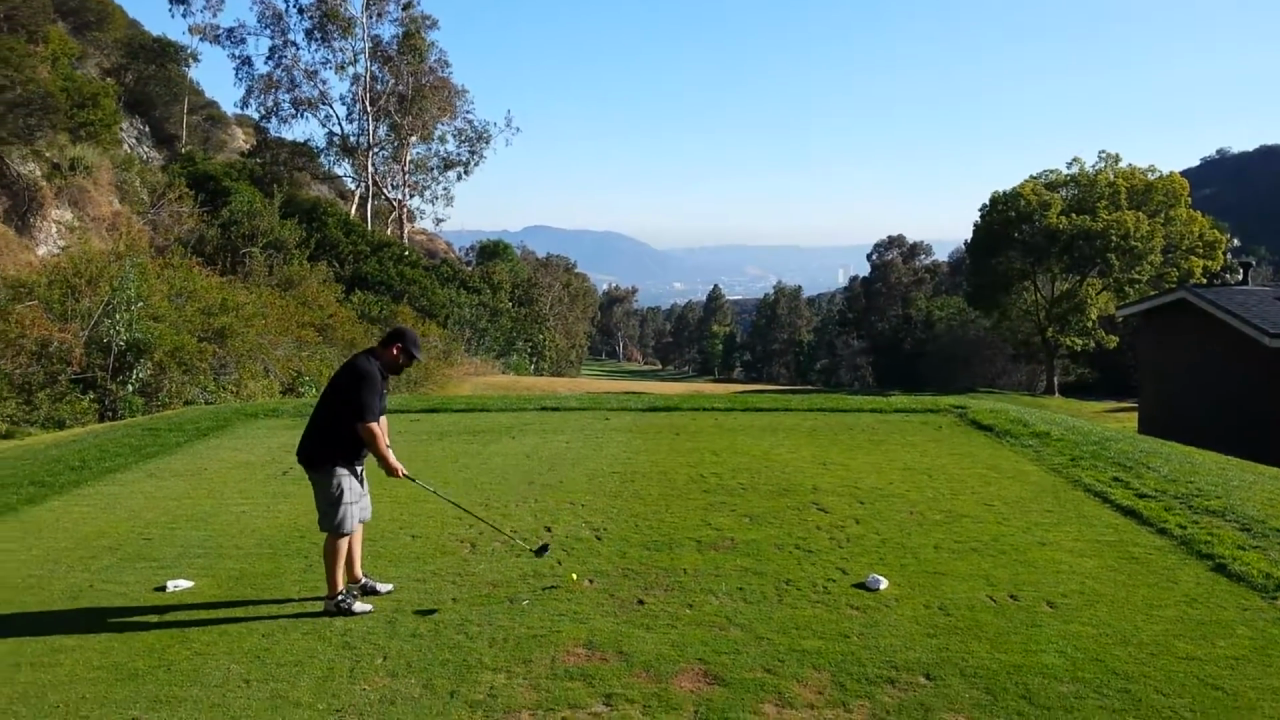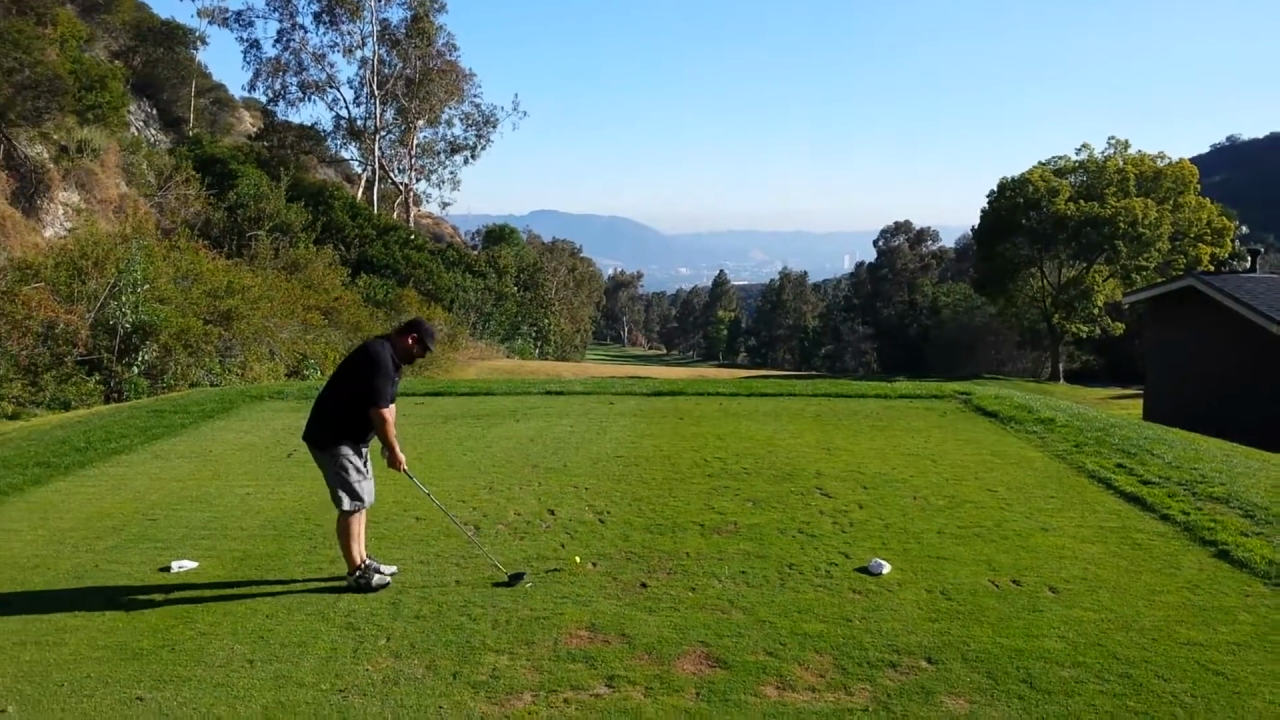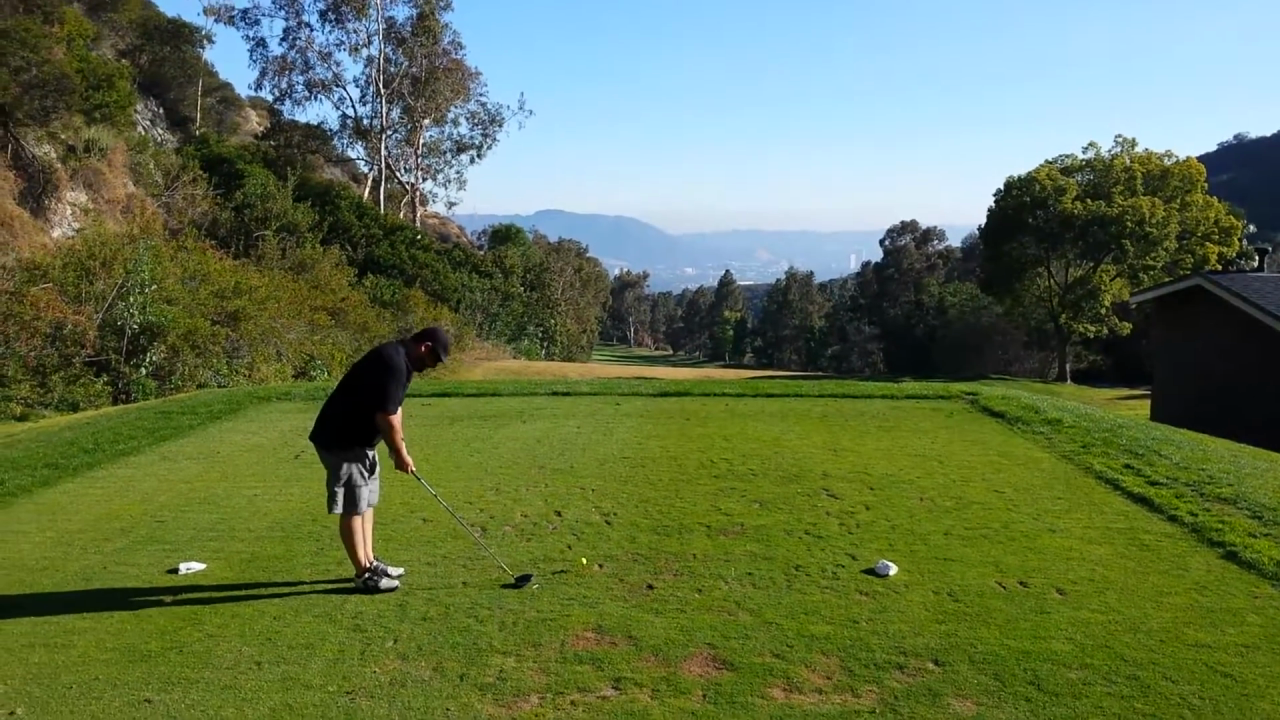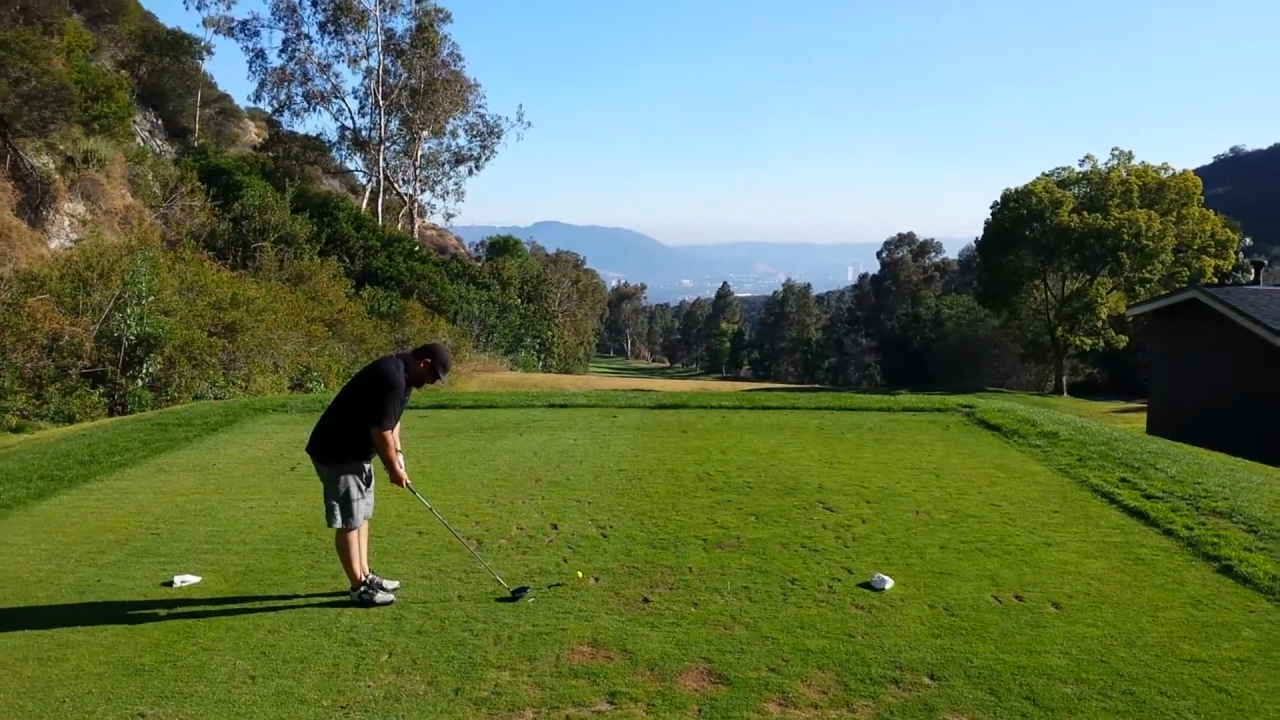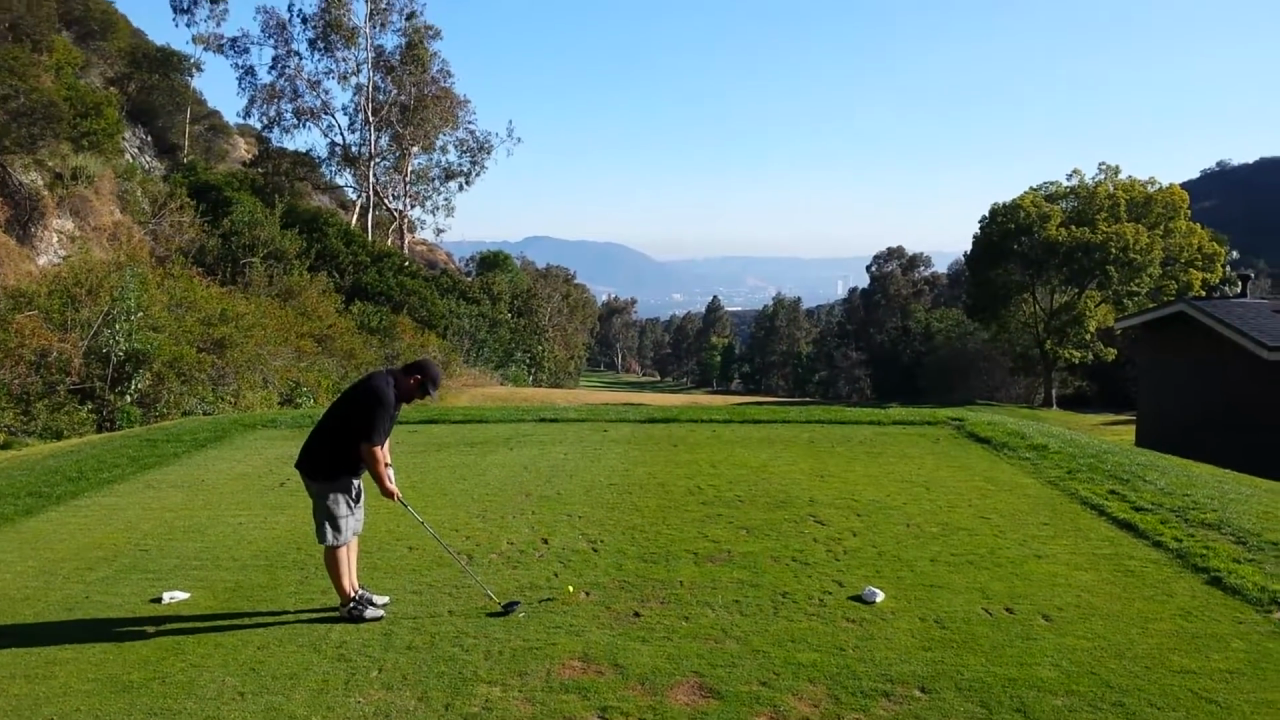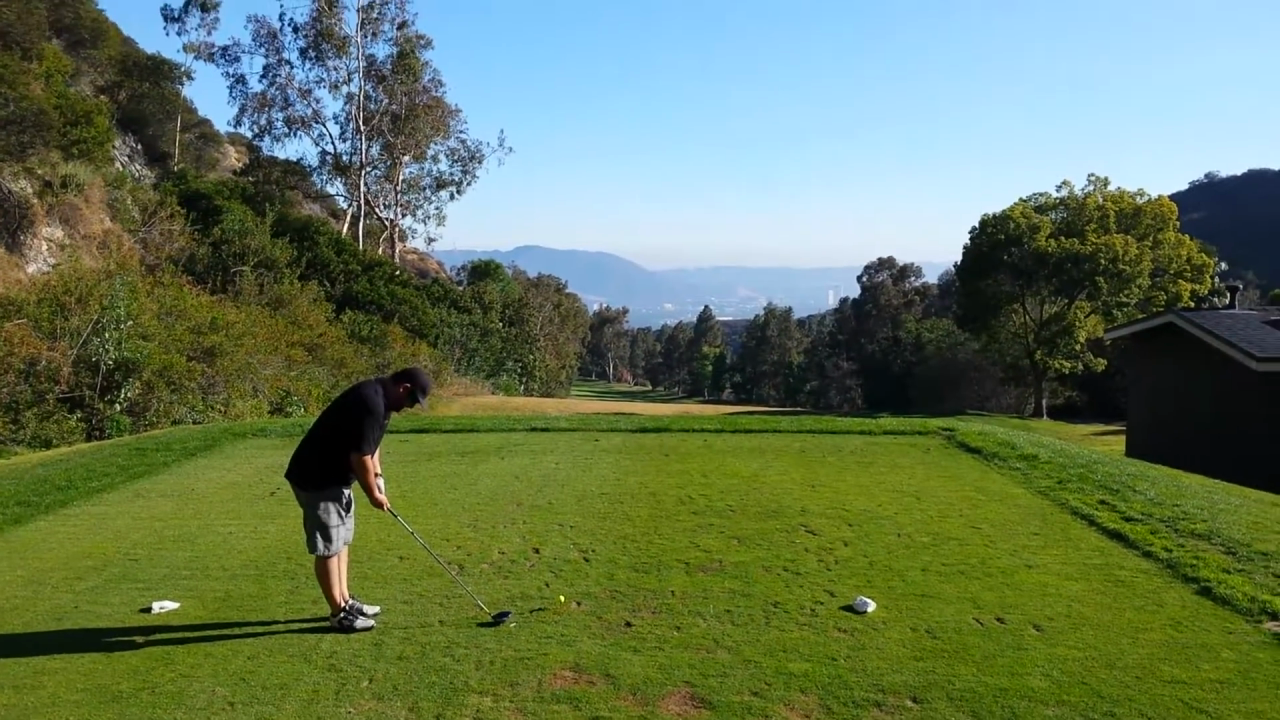
dt=0.2s
person 1, frame 1
left shoulder: (377, 370)
right shoulder: (365, 372)
left elbow: (378, 416)
right elbow: (367, 427)
left wrist: (387, 450)
right wrist: (388, 461)
left hip: (347, 456)
right hip: (328, 458)
left knee: (357, 518)
right knee: (341, 526)
left ankle: (356, 580)
right ankle: (335, 597)
person 1, frame 2
left shoulder: (390, 356)
right shoulder: (379, 358)
left elbow: (388, 404)
right elbow: (379, 413)
left wrist: (389, 446)
right wrist: (394, 451)
left hip: (352, 437)
right hip: (333, 438)
left knee: (361, 499)
right knee: (353, 502)
left ankle: (362, 560)
right ankle: (356, 571)
person 1, frame 3
left shoulder: (400, 358)
right shoulder: (392, 363)
left elbow: (394, 407)
right elbow: (385, 416)
left wrist: (400, 443)
right wrist: (401, 455)
left hip: (359, 438)
right hip: (341, 440)
left knee: (366, 501)
right knee: (352, 506)
left ankle: (369, 562)
right ankle: (363, 573)
person 1, frame 4
left shoulder: (398, 370)
right shoulder: (392, 377)
left elbow: (391, 420)
right elbow: (380, 431)
left wrist: (397, 453)
right wrist: (394, 469)
left hip: (355, 451)
right hip: (337, 452)
left knee: (361, 514)
right knee: (348, 520)
left ankle: (365, 575)
right ankle: (359, 587)
person 1, frame 5
left shoulder: (388, 386)
right shoulder: (381, 393)
left elbow: (380, 435)
right elbow: (370, 447)
left wrist: (387, 466)
right wrist: (384, 483)
left hip: (345, 466)
right hip: (327, 468)
left knee: (351, 530)
right knee: (337, 536)
left ankle: (355, 591)
right ankle: (348, 602)
person 1, frame 6
left shoulder: (378, 395)
right shoulder: (370, 402)
left elbow: (370, 445)
right elbow: (360, 456)
left wrist: (378, 477)
right wrist: (373, 493)
left hip: (335, 476)
right hip: (317, 478)
left knee: (341, 540)
right knee: (328, 546)
left ankle: (345, 601)
right ankle: (339, 612)
